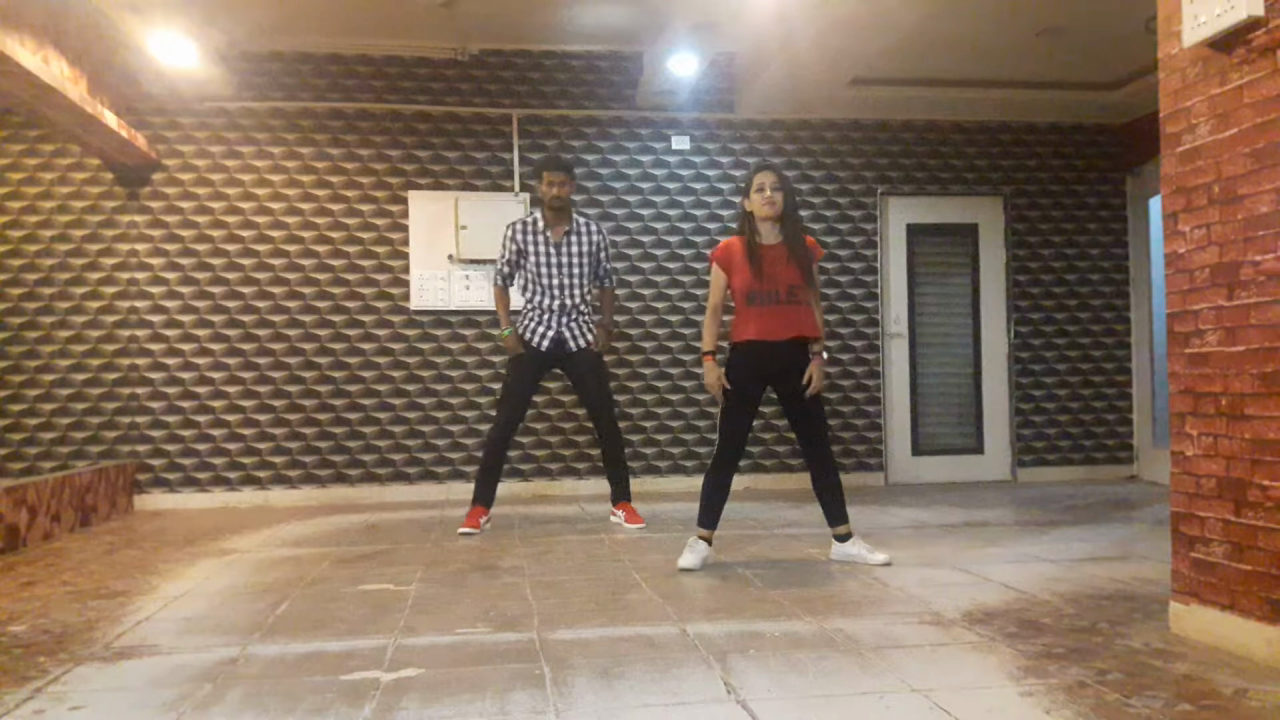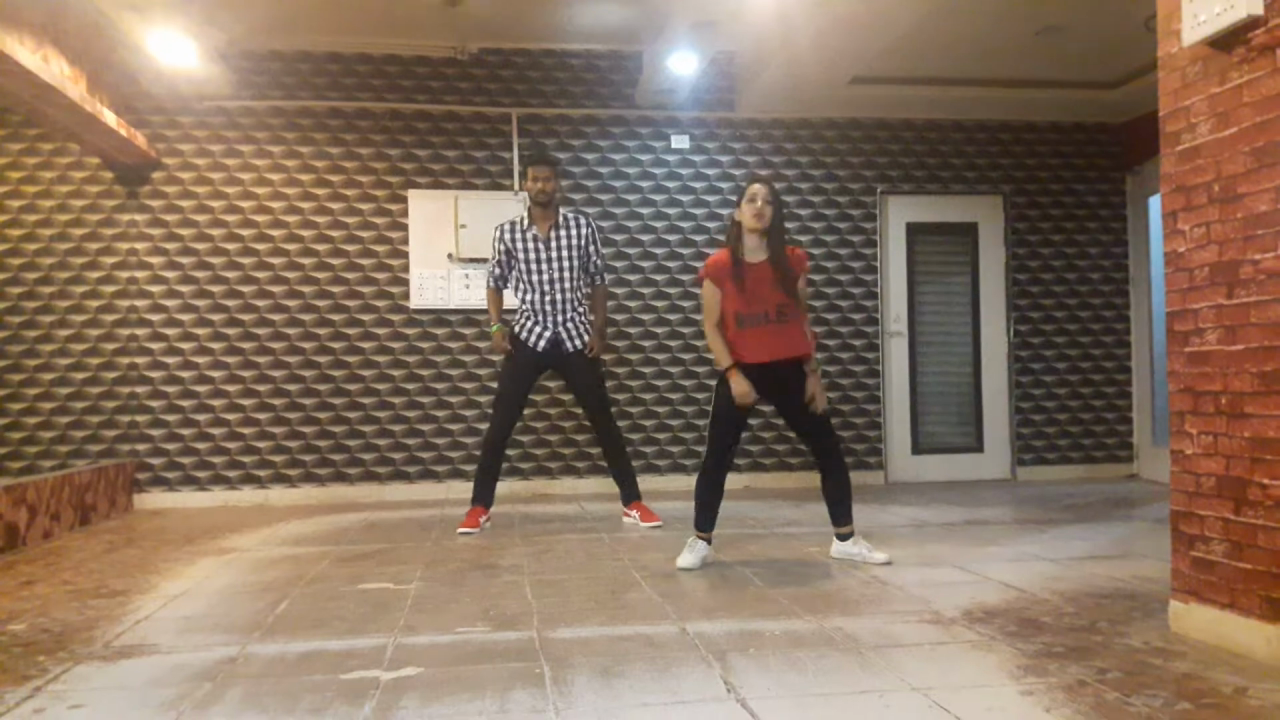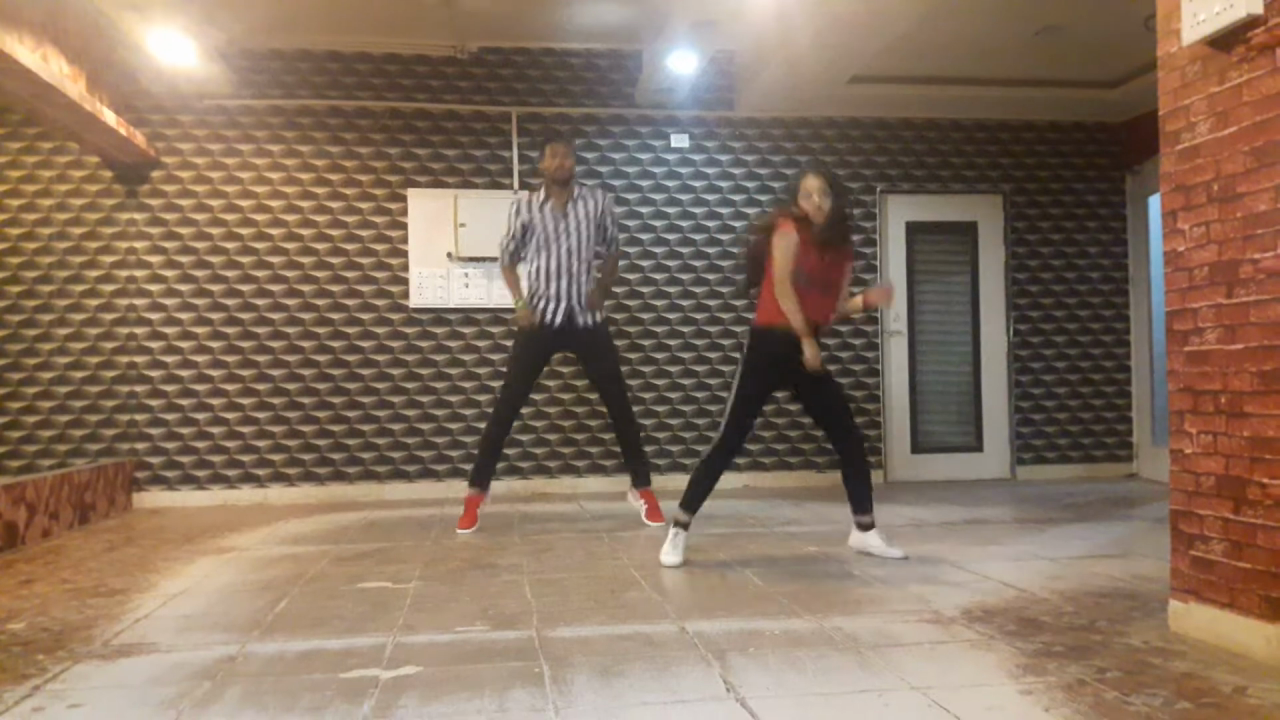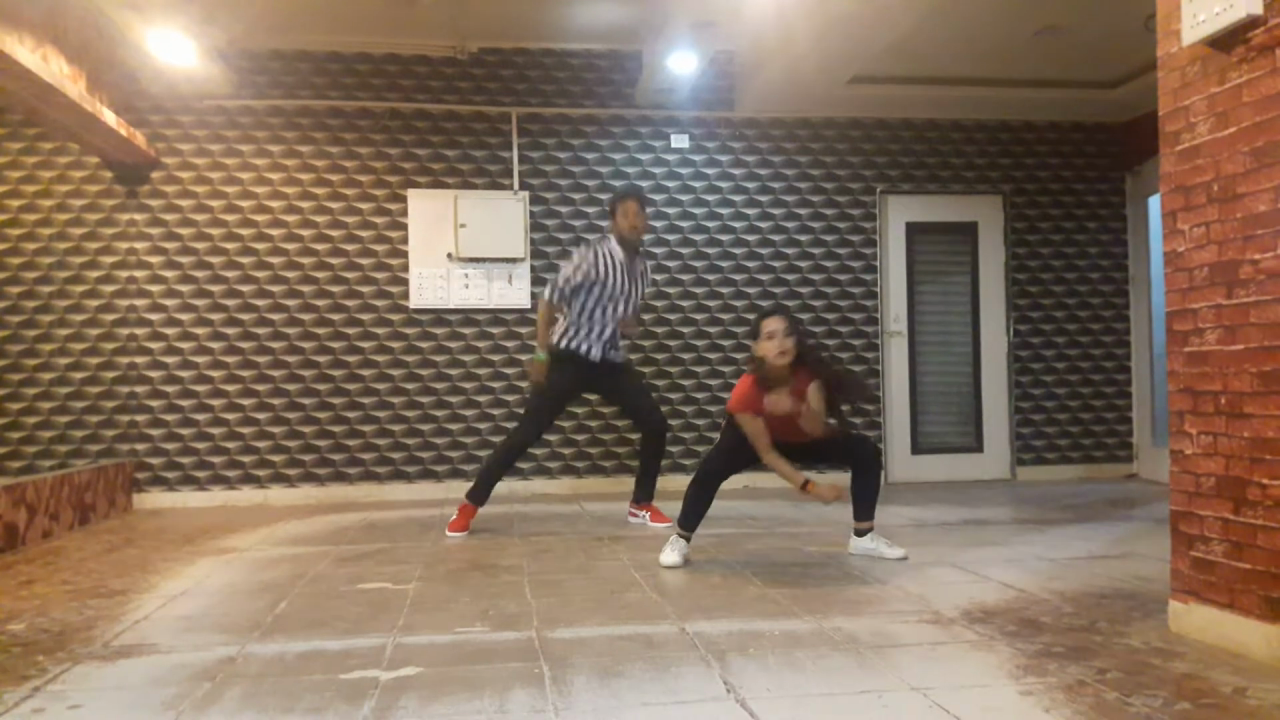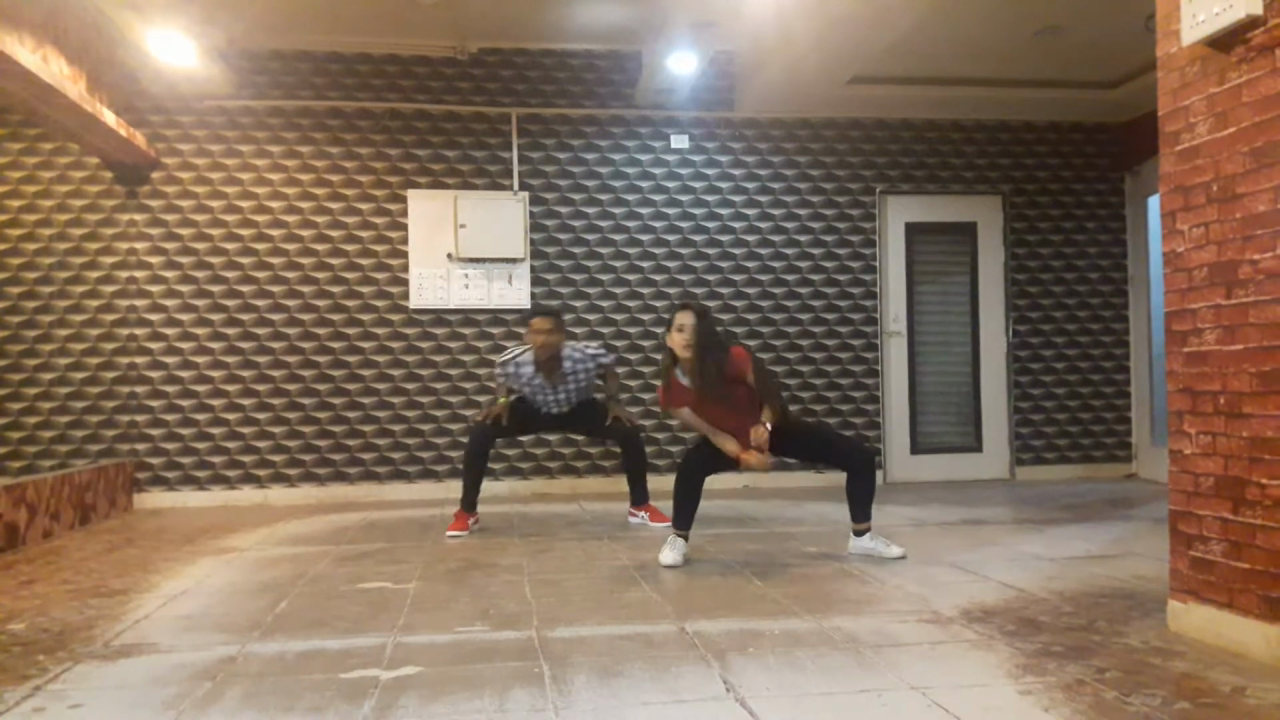
dt=0.4s
person 1, frame 1
left shoulder: (593, 232)
right shoulder: (518, 231)
left elbow: (604, 283)
right elbow: (502, 282)
left wrist: (606, 325)
right wrist: (507, 329)
left hip: (579, 336)
right hip: (533, 336)
left knee: (605, 418)
right knee: (506, 420)
left ankle: (621, 502)
right ankle: (480, 506)
person 1, frame 2
left shoulder: (582, 227)
right shoulder: (508, 232)
left elbow: (597, 281)
right elbow: (495, 284)
left wrist: (599, 329)
right wrist: (496, 326)
left hip: (575, 337)
right hip: (529, 337)
left knee: (603, 420)
right knee: (501, 422)
left ankle: (632, 502)
right ankle: (480, 506)
person 1, frame 3
left shoulder: (597, 201)
right shoulder: (525, 207)
left elbow: (611, 249)
right elbow: (509, 258)
left wrist: (603, 287)
right wrist: (521, 303)
left hip: (587, 319)
right hip: (542, 318)
left knee: (618, 401)
right knee: (510, 402)
left ankle: (641, 487)
right ankle: (477, 492)
person 1, frame 4
left shoulder: (642, 268)
right shoulder: (592, 256)
right elbow: (550, 302)
left wrist: (629, 327)
right wrist: (542, 354)
left hip: (610, 362)
right hip: (570, 359)
left knee: (654, 423)
right knee: (530, 430)
left ankle: (641, 505)
right ankle: (471, 504)
person 1, frame 5
left shoulder: (585, 355)
right shoulder: (512, 362)
left elbow: (609, 370)
left wrist: (614, 402)
right wrist: (504, 400)
left hip: (577, 410)
right hip: (532, 411)
left knee: (629, 433)
right knee: (481, 434)
left ankle: (639, 506)
right ankle: (467, 512)
person 2, frame 1
left shoulder: (805, 247)
right shoulder: (728, 252)
left elbow: (814, 306)
right elbow: (714, 310)
left wrist: (818, 355)
right wrist: (708, 358)
left hip: (794, 356)
right hip: (747, 357)
left knee: (819, 449)
right knee: (729, 451)
left ankle: (843, 540)
right ankle: (702, 541)
person 2, frame 2
left shoulder: (793, 261)
right shoulder: (719, 266)
left elbow: (801, 319)
right elbow: (711, 327)
left wrist: (813, 371)
right wrist: (732, 372)
left hip: (788, 371)
right hip: (741, 371)
left knee: (828, 449)
right knee: (718, 457)
left ankle: (847, 539)
right ankle: (701, 541)
person 2, frame 3
left shoulder: (838, 246)
right shoulder: (789, 228)
left elbow: (836, 306)
right elbow: (781, 282)
left wrist: (866, 299)
right wrist: (805, 338)
left hip: (808, 353)
right hip: (771, 347)
left knee: (848, 439)
right knee: (731, 439)
left ankle: (865, 530)
right ankle: (679, 528)
person 2, frame 4
left shoulder: (810, 371)
right shoulder: (747, 391)
left elbow: (820, 429)
right elbow: (766, 452)
left wrist: (802, 412)
right wrist: (807, 485)
left hip: (799, 439)
right hip: (749, 439)
left knee: (866, 453)
right knee: (712, 469)
left ankle: (863, 536)
right ankle: (681, 540)
person 2, frame 5
left shoulder: (734, 360)
right shoulder: (672, 391)
left elbow: (770, 396)
right elbow: (709, 431)
left wrist: (765, 428)
right wrist: (742, 455)
left hip: (772, 427)
right hip: (729, 441)
left knee: (860, 457)
right knee: (690, 466)
left ankle: (862, 536)
right ankle: (678, 539)
